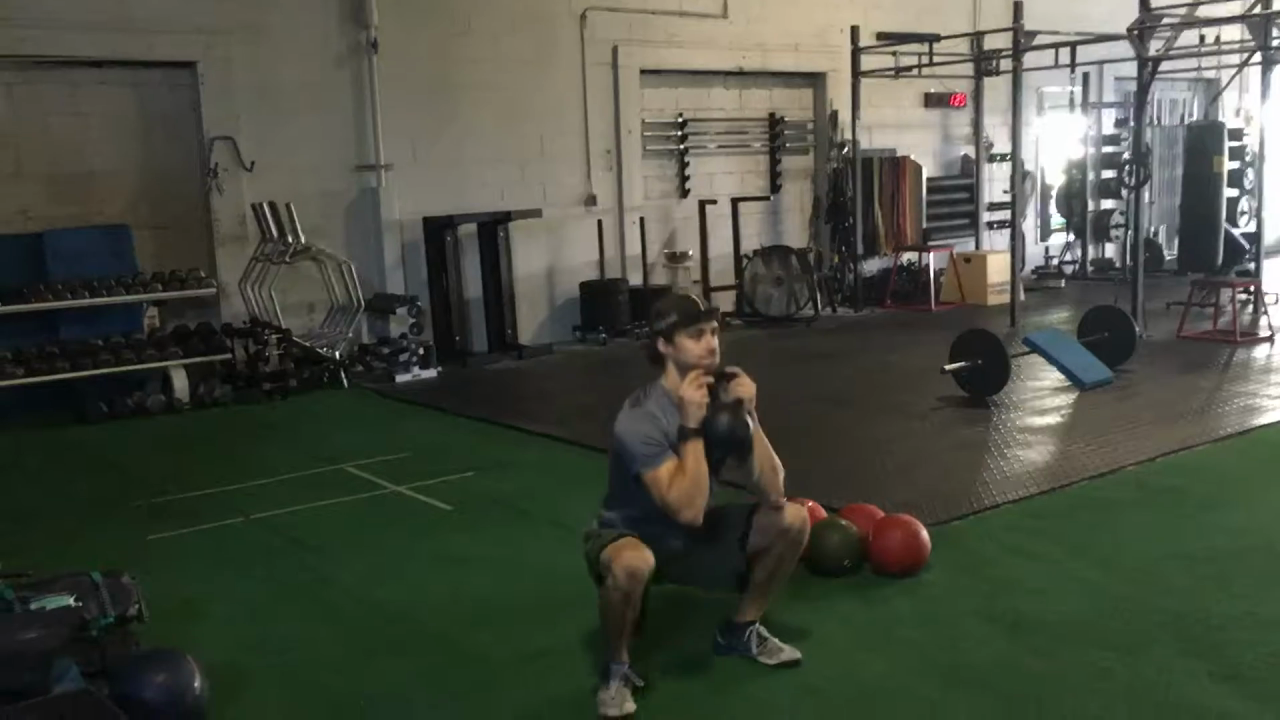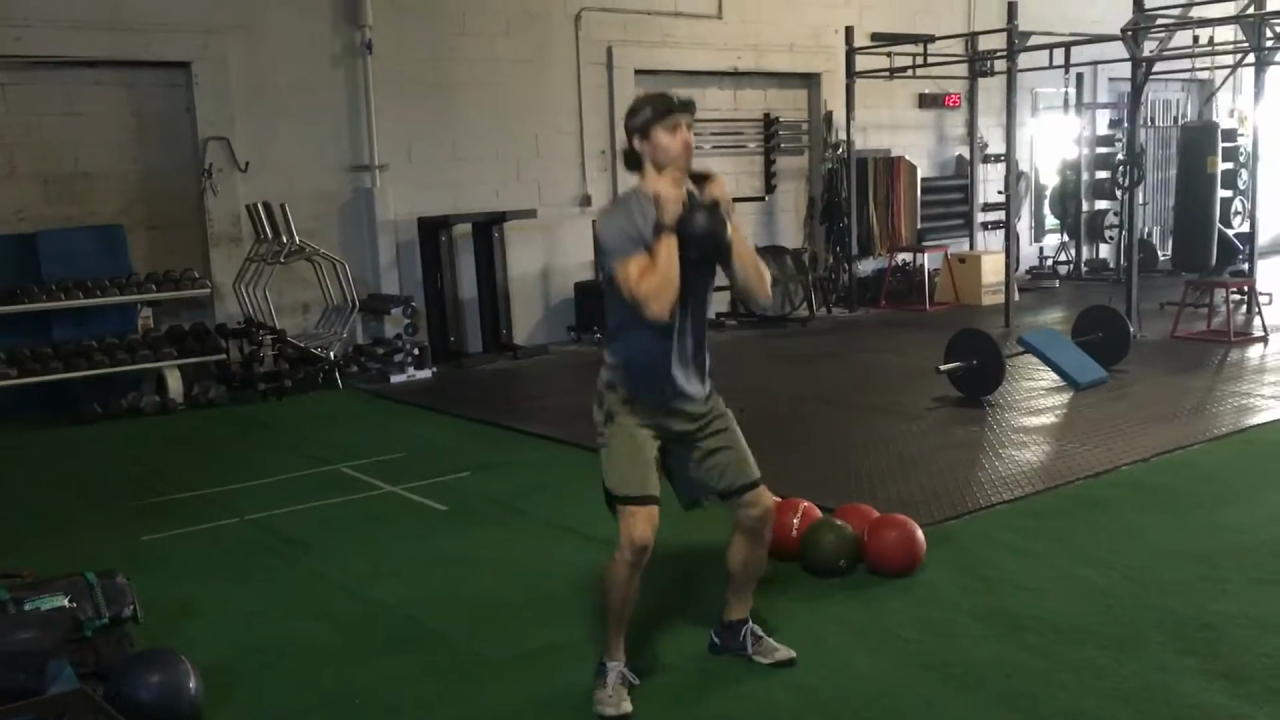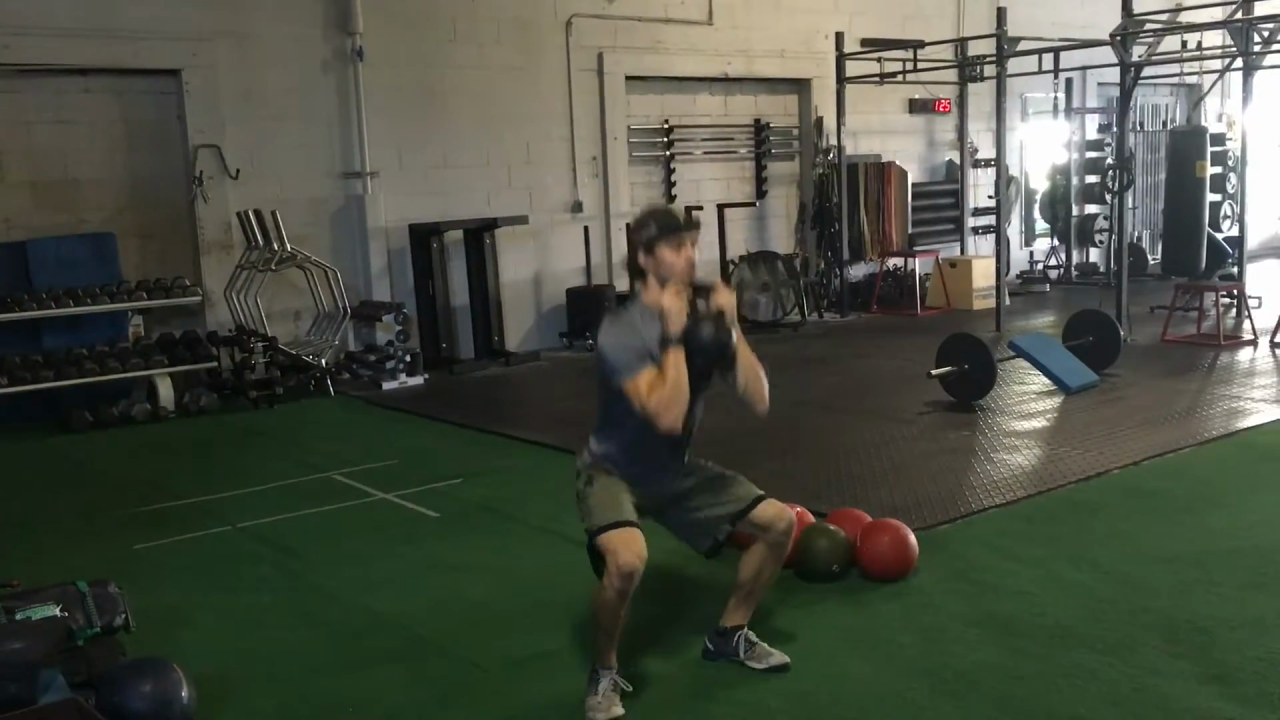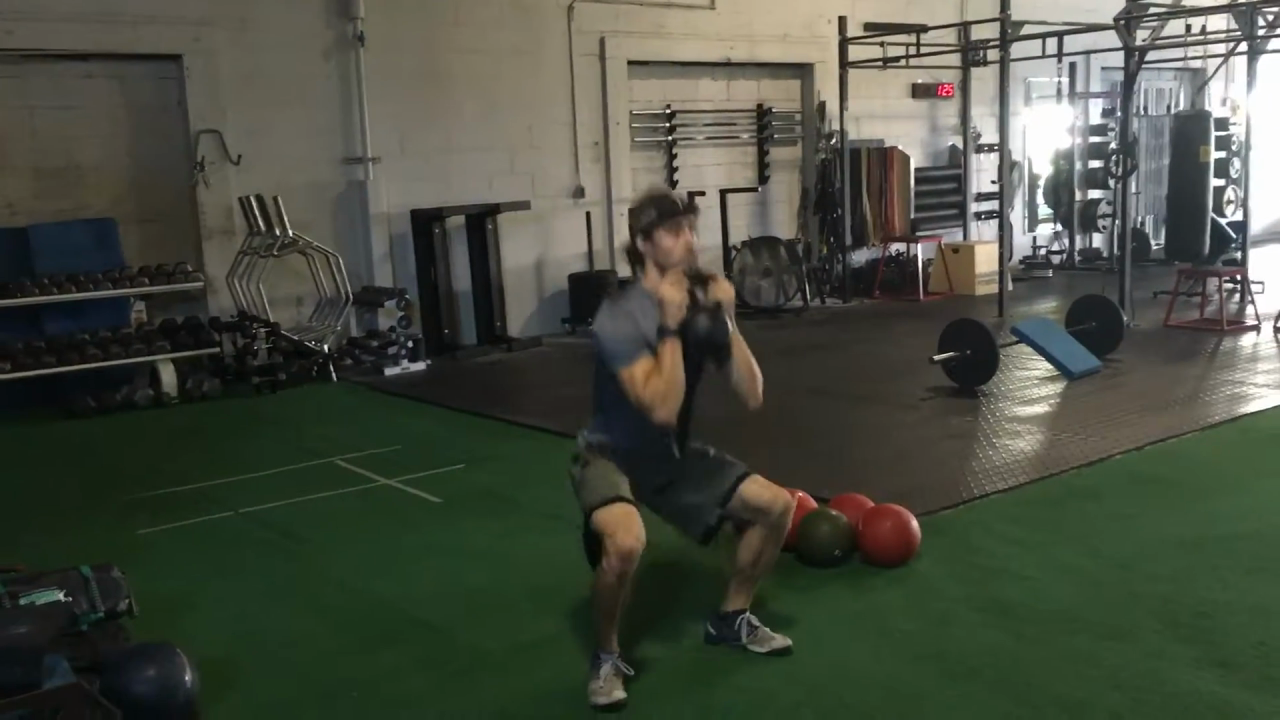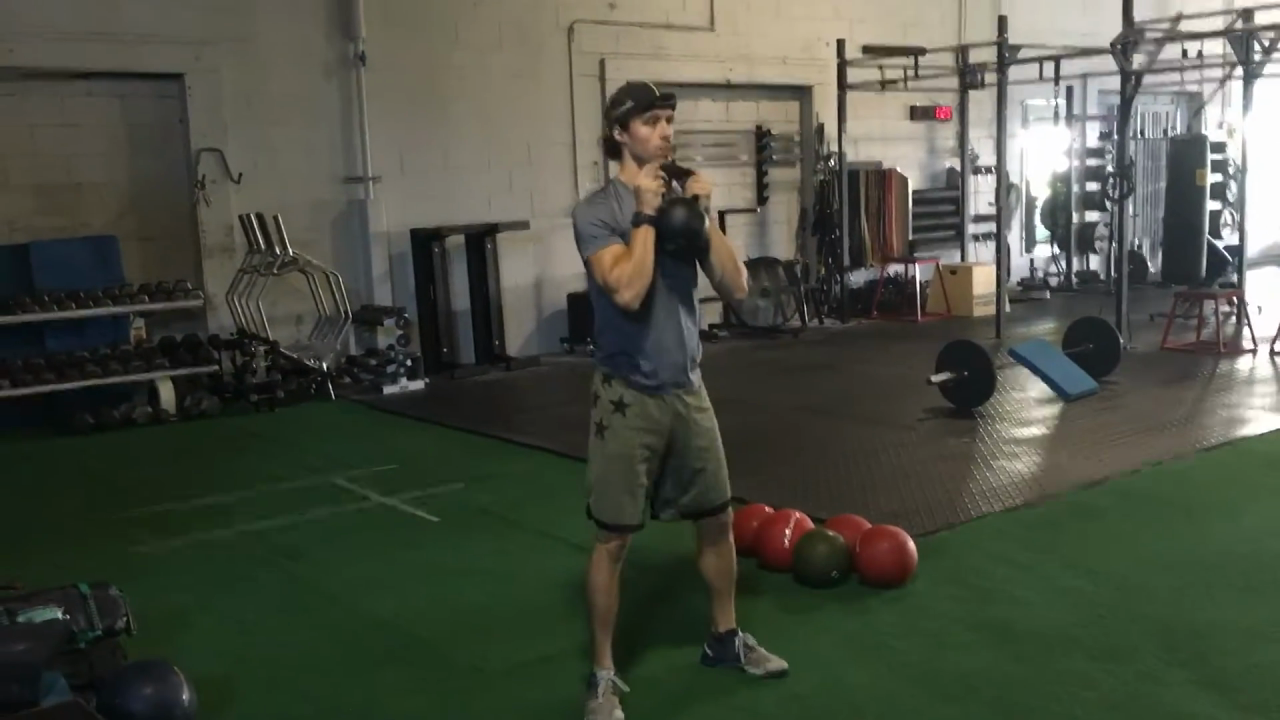
dt=0.7s
person 1, frame 1
left shoulder: (726, 398)
right shoulder: (640, 420)
left elbow: (772, 490)
right elbow: (688, 510)
left wrist: (748, 416)
right wrist: (691, 425)
left hip: (688, 535)
right hip: (625, 534)
left knee: (792, 523)
right knee: (632, 566)
left ankle: (740, 630)
right ankle: (617, 668)
person 1, frame 2
left shoulder: (703, 207)
right shoulder: (620, 219)
left elbow: (760, 292)
right elbow: (655, 303)
left wrist: (727, 220)
right wrist: (667, 223)
left hip: (697, 396)
right hip: (632, 398)
left knee: (757, 511)
right knee: (639, 536)
left ankle: (734, 628)
right ankle: (613, 666)
person 1, frame 3
right shoulder: (621, 332)
left elbow: (758, 400)
right elbow: (667, 416)
left wrist: (730, 327)
right wrist: (673, 335)
left hip: (678, 471)
right hip: (615, 473)
left knee: (778, 523)
right knee: (627, 560)
left ankle: (729, 634)
right ankle: (605, 673)
person 1, frame 4
left shoulder: (701, 302)
right shoulder: (619, 317)
left elbow: (752, 394)
right elbow: (661, 408)
left wrist: (725, 319)
right wrist: (671, 326)
left hip: (674, 456)
right hip: (610, 456)
left knee: (774, 507)
right knee: (625, 543)
left ankle: (731, 619)
right ankle: (606, 658)
person 1, frame 5
left shoulder: (681, 197)
right shoulder: (597, 210)
left elbow: (735, 287)
right elbow: (626, 291)
left wrist: (703, 217)
right wrist: (645, 214)
left hip: (688, 391)
right hip: (628, 396)
left knee: (717, 523)
right knee: (613, 541)
left ankle: (725, 640)
